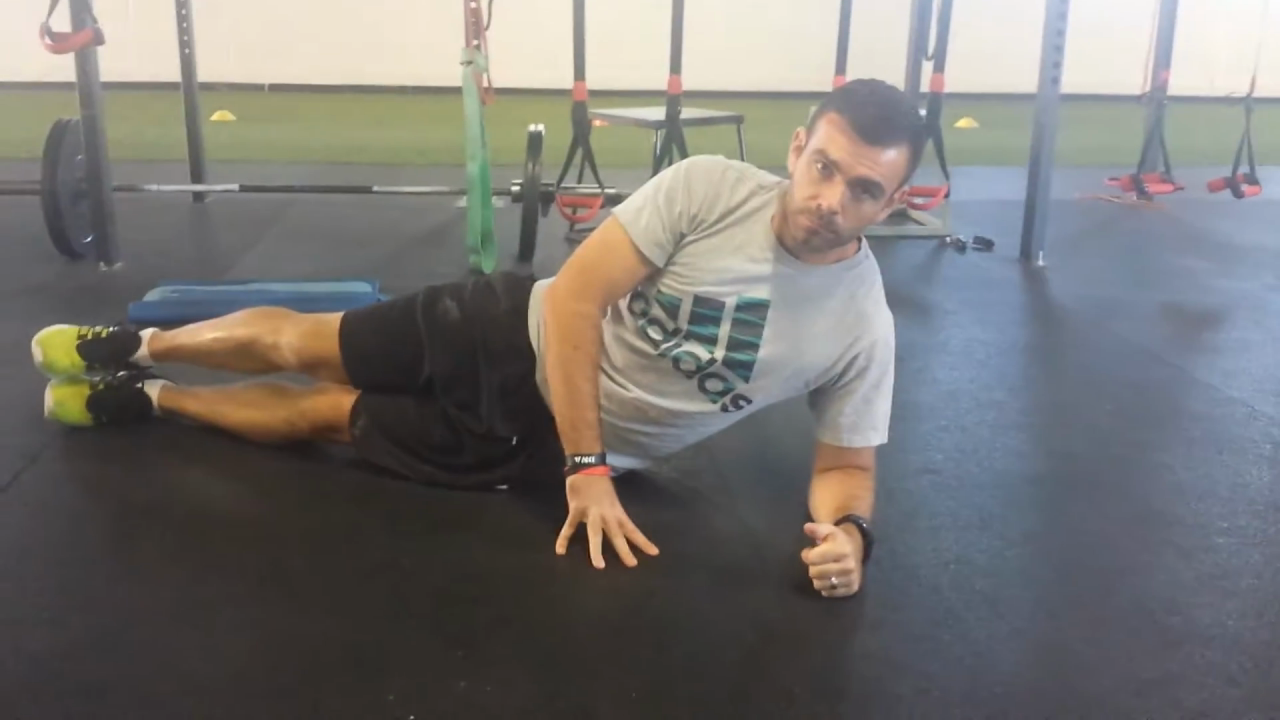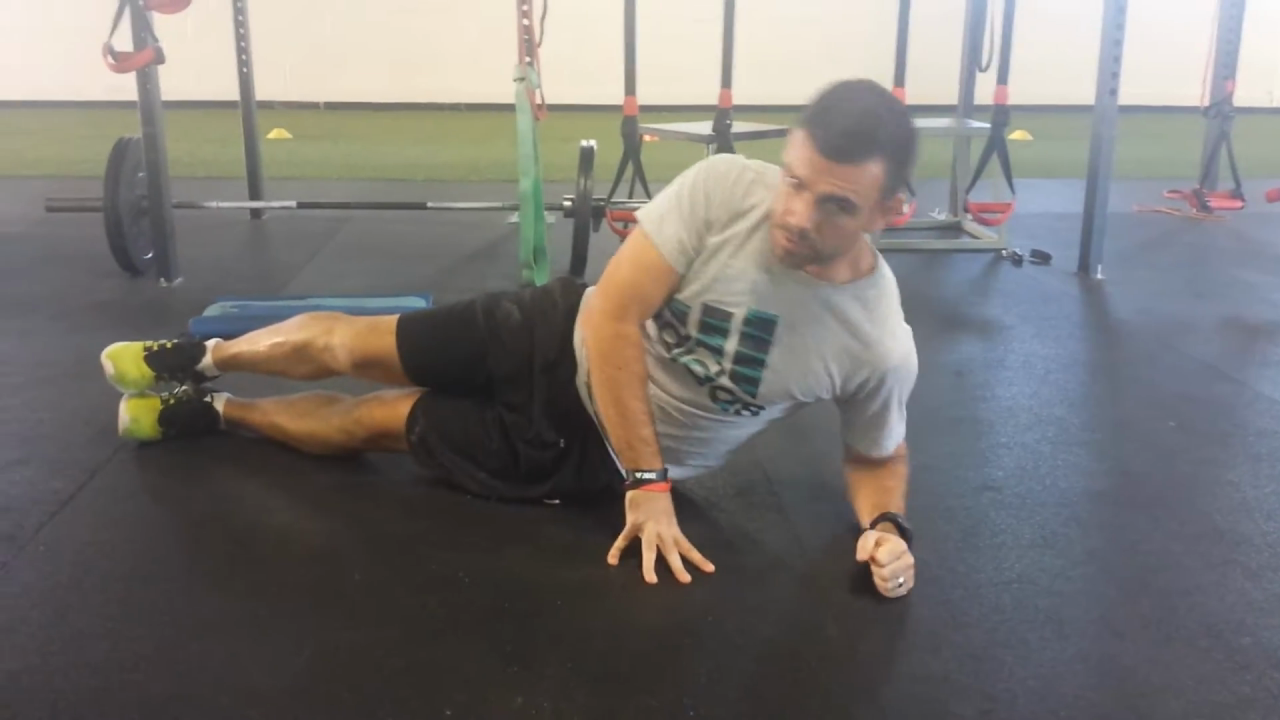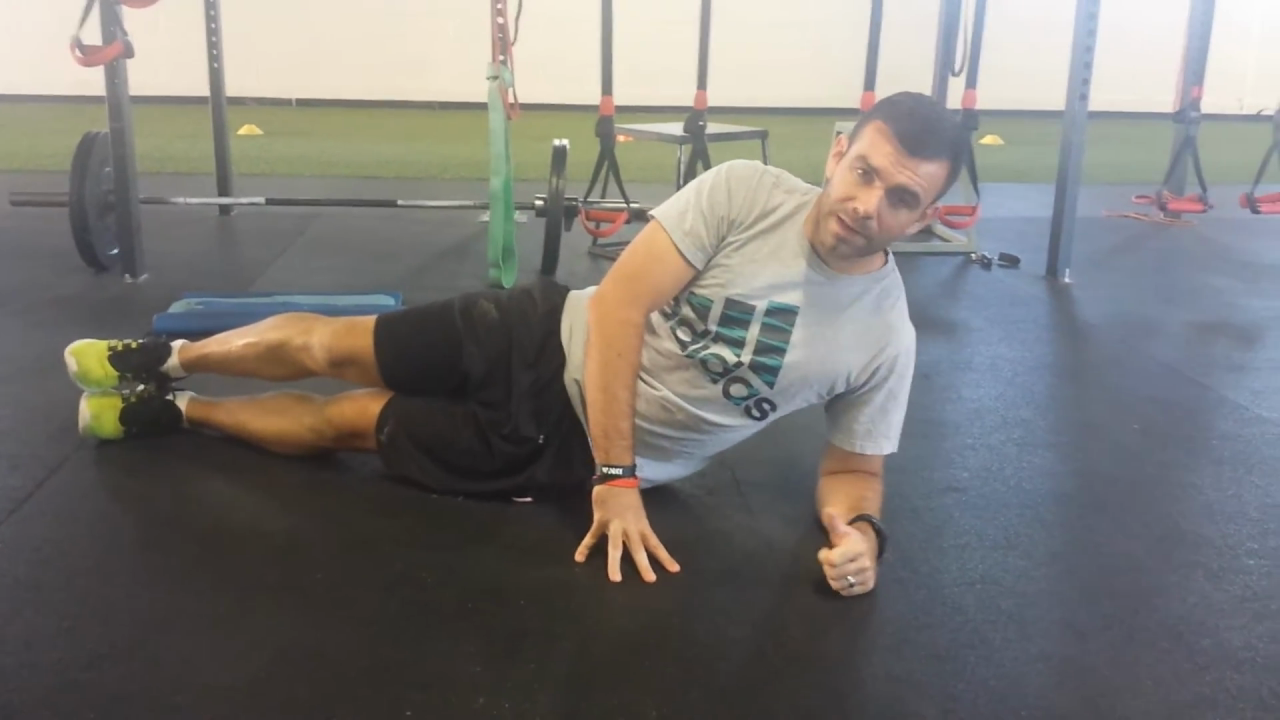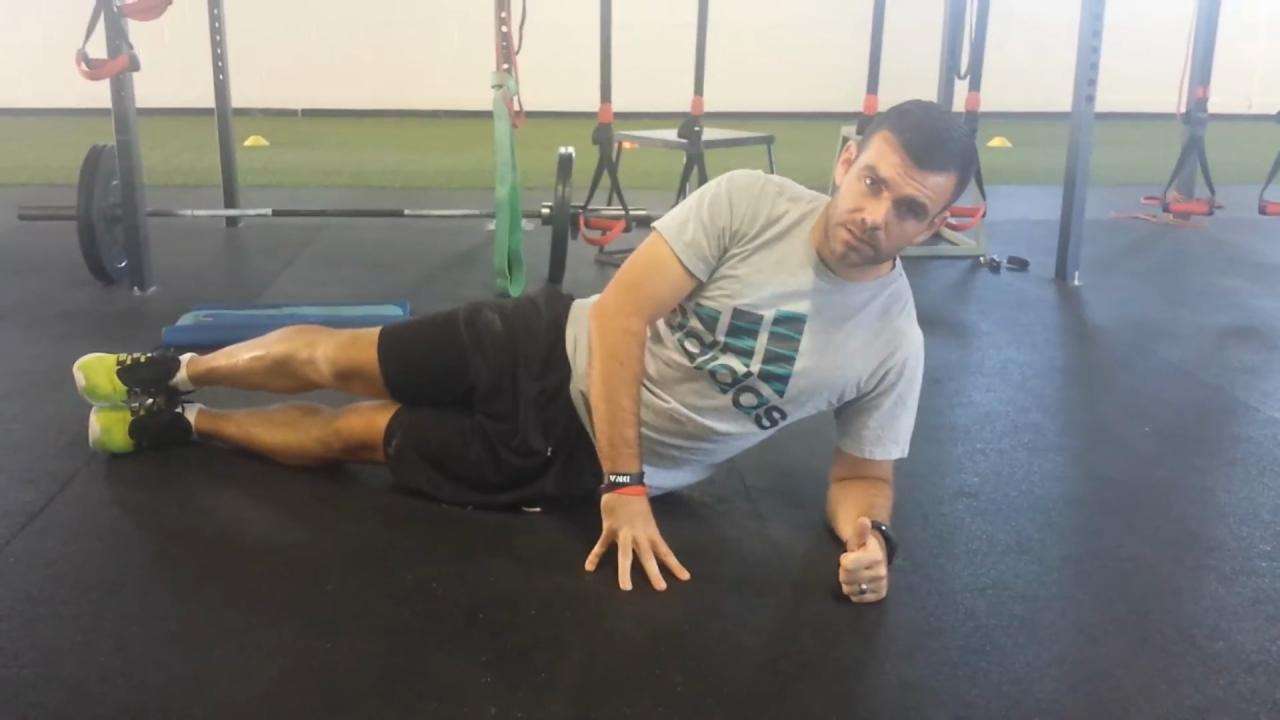
dt=1s
person 1, frame 1
left shoulder: (863, 328)
right shoulder: (710, 186)
left elbow: (846, 466)
right elbow: (575, 299)
left wrist: (849, 532)
right wrist: (588, 469)
left hip: (529, 436)
right hip: (517, 330)
left knee: (322, 413)
right knee: (298, 344)
left ankle: (149, 401)
right ankle: (138, 346)
person 1, frame 2
left shoulder: (878, 343)
right shoulder: (723, 186)
left elbow: (874, 458)
right elbow: (610, 319)
left wrist: (886, 527)
right wrist: (647, 483)
left hip: (580, 447)
right hip: (563, 338)
left knee: (373, 422)
right knee: (351, 346)
left ankle: (210, 412)
right ankle: (200, 358)
person 1, frame 3
left shoulder: (885, 340)
right shoulder: (744, 192)
left elbow: (852, 468)
right elbow: (617, 306)
left wrist: (859, 530)
right wrist: (619, 475)
left hip: (557, 447)
right hip: (546, 338)
left knee: (348, 420)
right knee: (327, 346)
left ankle: (173, 412)
right ankle: (167, 362)
person 1, frame 4
left shoulder: (893, 345)
right shoulder: (748, 201)
left elbow: (862, 474)
right elbow: (620, 315)
left wrist: (870, 537)
right wrist: (628, 487)
left hip: (563, 456)
right hip: (550, 348)
left knee: (354, 433)
right knee: (331, 361)
left ankle: (184, 424)
right ankle: (175, 374)
